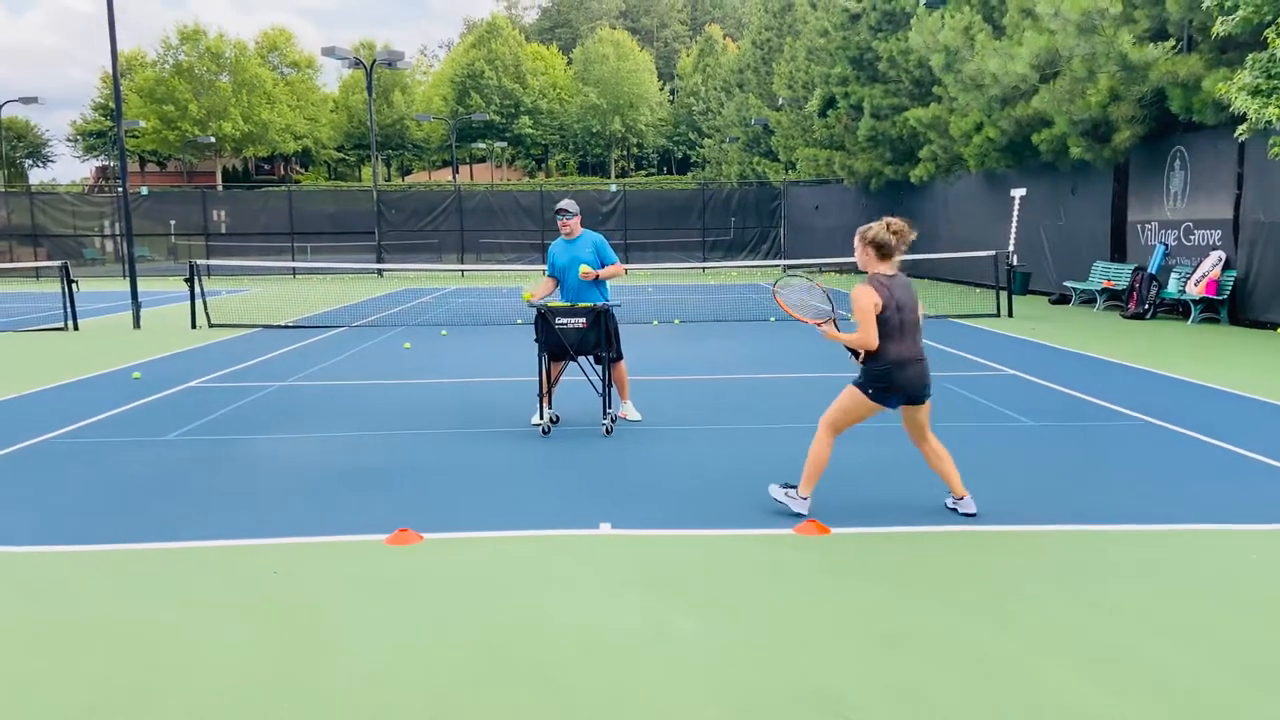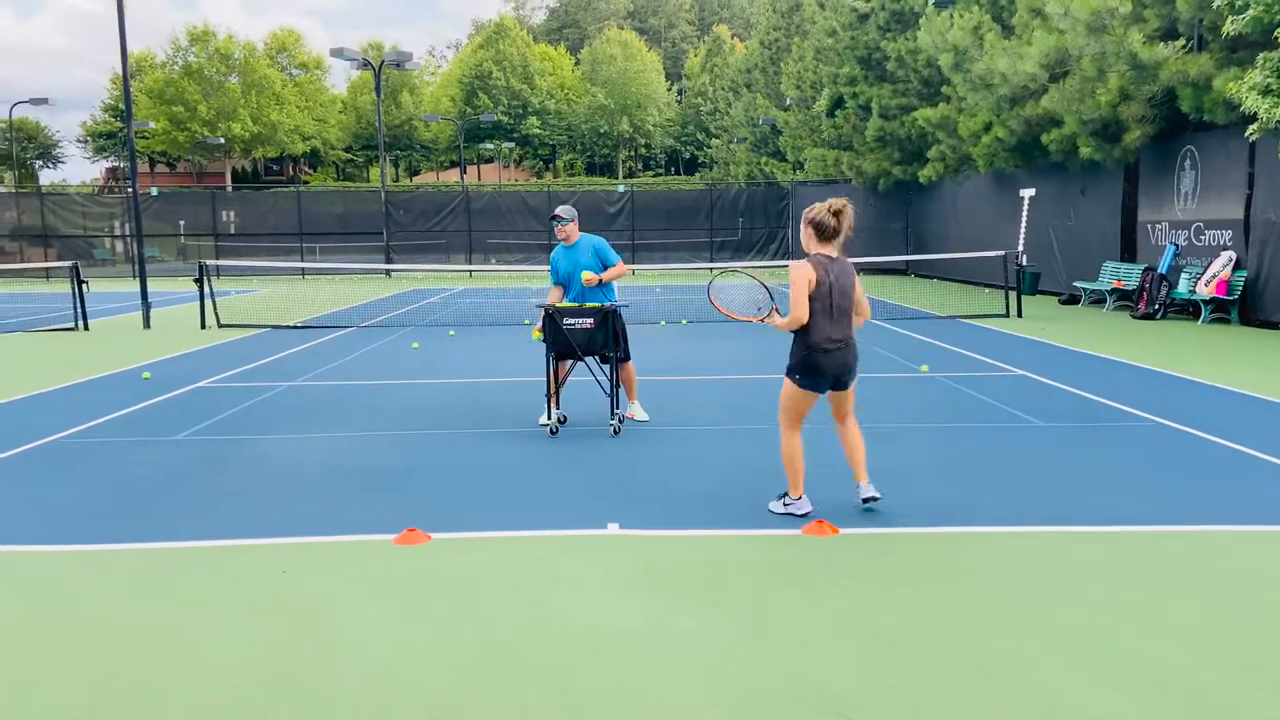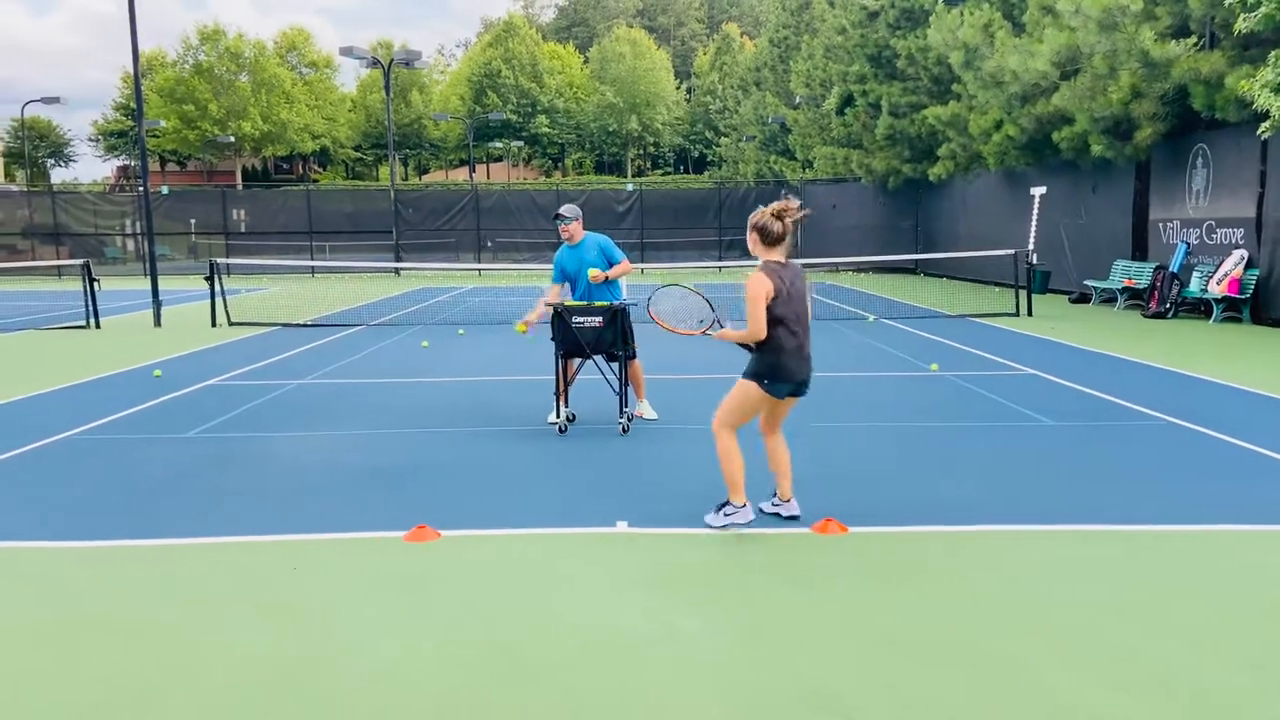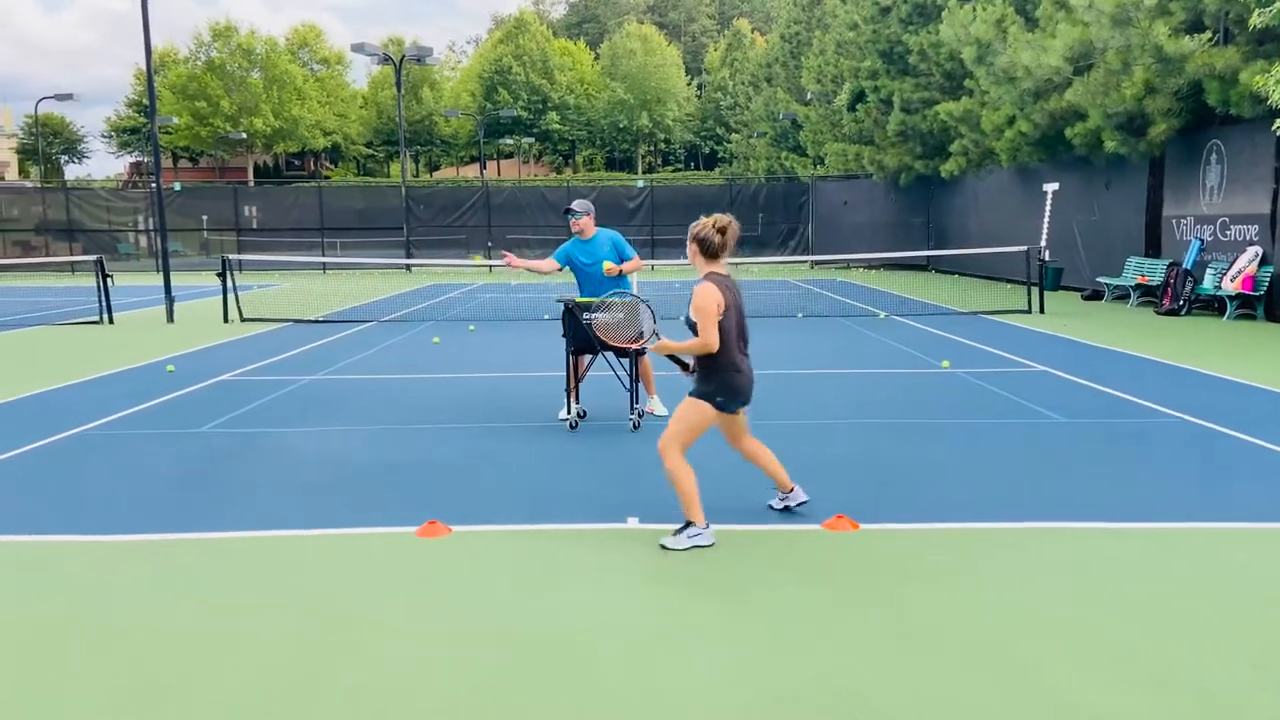
dt=0.2s
person 1, frame 1
left shoulder: (865, 292)
right shoulder: (905, 283)
left elbow: (868, 343)
left wrist: (832, 333)
left hip: (881, 378)
right hip: (917, 375)
left knee: (826, 428)
right knee: (923, 438)
left ankle: (801, 495)
right ankle: (963, 498)
person 1, frame 2
left shoulder: (802, 269)
right shoulder: (847, 268)
left elbow: (799, 318)
right elbow: (863, 313)
left wrist: (780, 323)
left hip: (811, 360)
right hip: (846, 358)
left knee: (790, 426)
right knee: (845, 419)
left ankle: (795, 498)
right ankle: (864, 484)
person 1, frame 3
left shoulder: (758, 280)
right shoulder: (795, 272)
left elbow: (758, 332)
left wrist: (731, 335)
left hip: (772, 367)
right hip: (799, 367)
left knee: (722, 427)
right knee: (769, 429)
left ankle: (738, 504)
right ankle: (785, 501)
person 1, frame 4
left shoulder: (704, 290)
right shoulder: (727, 283)
left elbow: (709, 344)
left wrist: (672, 346)
right wrist: (684, 347)
left hip: (717, 385)
right hip: (735, 380)
left knee: (669, 449)
right knee: (741, 441)
left ankle: (697, 527)
right ankle: (790, 490)
person 2, frame 1
left shoulder: (595, 240)
right shoulder: (554, 248)
left elbow: (618, 269)
right elbow: (552, 280)
left wrist: (596, 274)
right wrist: (537, 295)
left knee: (615, 359)
right knee: (553, 359)
left ankle: (625, 405)
person 2, frame 2
left shoulder: (595, 243)
right shoulder: (556, 255)
left elbow: (621, 268)
right elbow: (557, 290)
left wrist: (599, 278)
right wrist: (544, 317)
left knee: (622, 360)
right knee: (559, 359)
left ankle: (633, 405)
right ankle: (552, 408)
person 2, frame 3
left shoulder: (600, 242)
right shoulder: (561, 256)
left elbow: (626, 265)
right elbow: (555, 290)
left wrist: (606, 275)
right wrist: (535, 313)
left knee: (630, 358)
right knee: (566, 357)
left ankle: (641, 403)
right ankle: (560, 406)
person 2, frame 4
left shoulder: (613, 238)
right shoulder: (570, 248)
left elbow: (637, 262)
right elbow: (547, 266)
left wrist: (620, 269)
right wrist: (520, 263)
left knee: (640, 354)
right knee: (577, 353)
left ankle: (653, 400)
right ankle: (572, 402)
